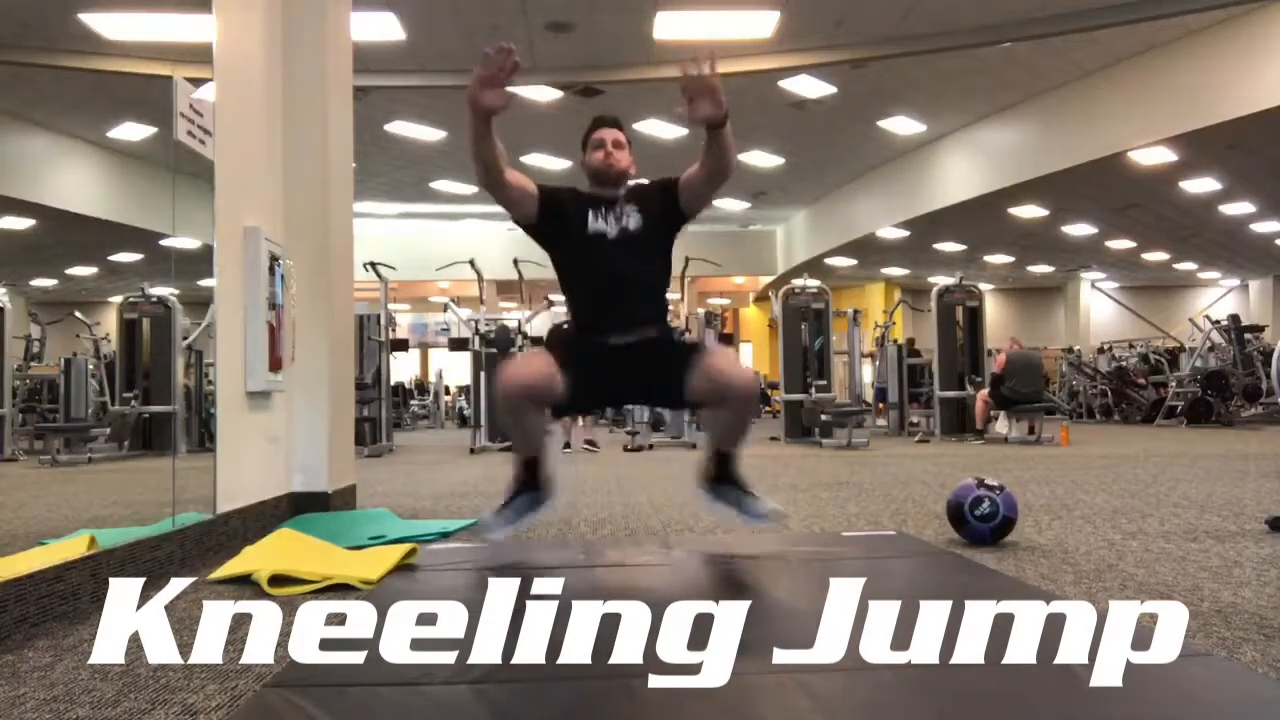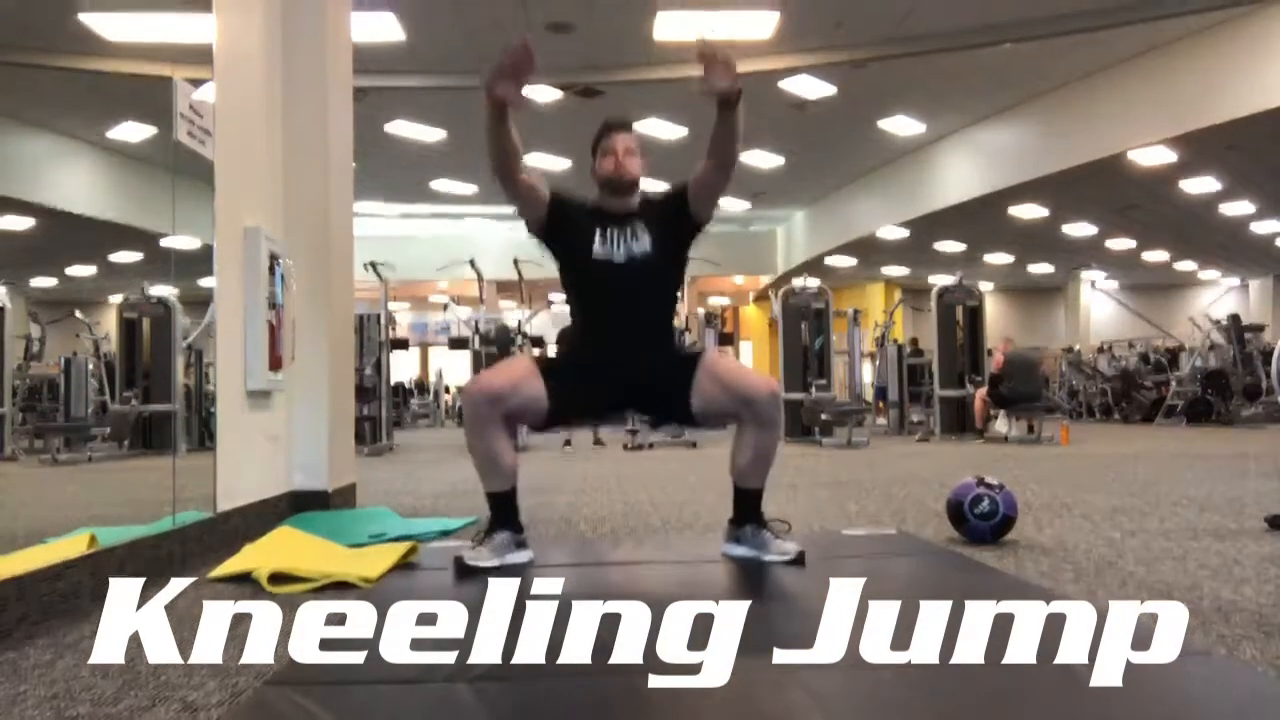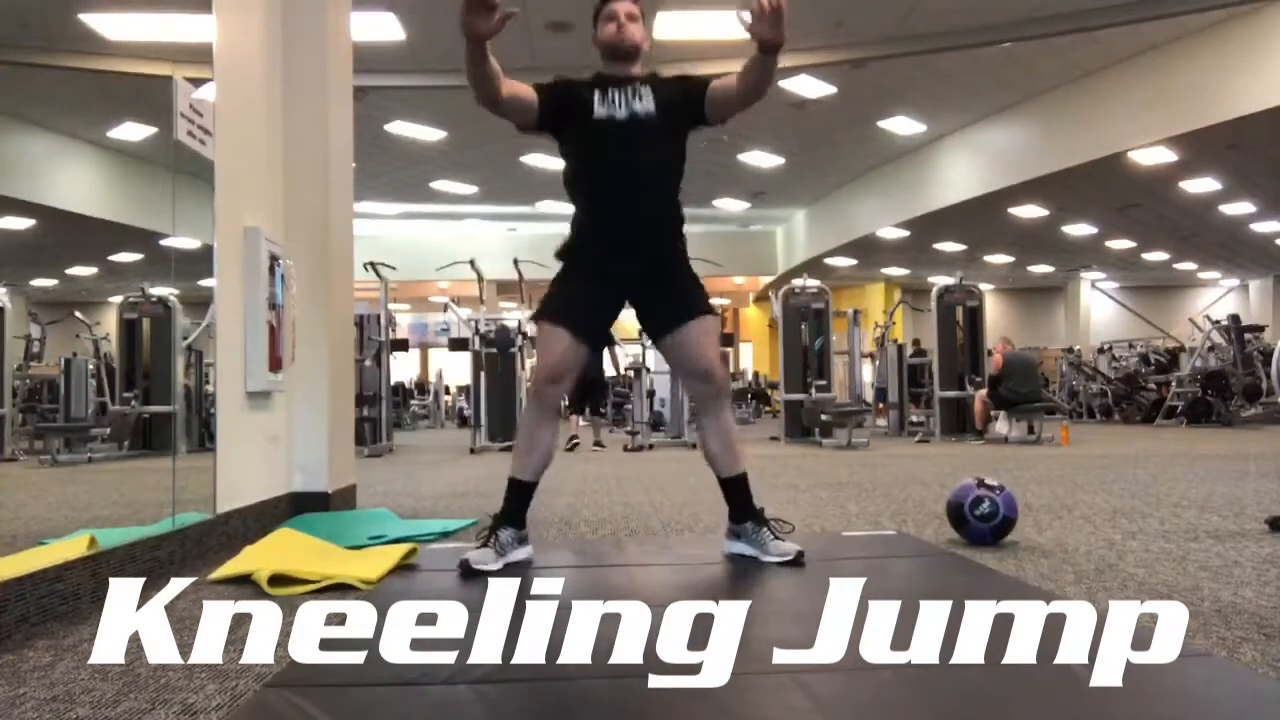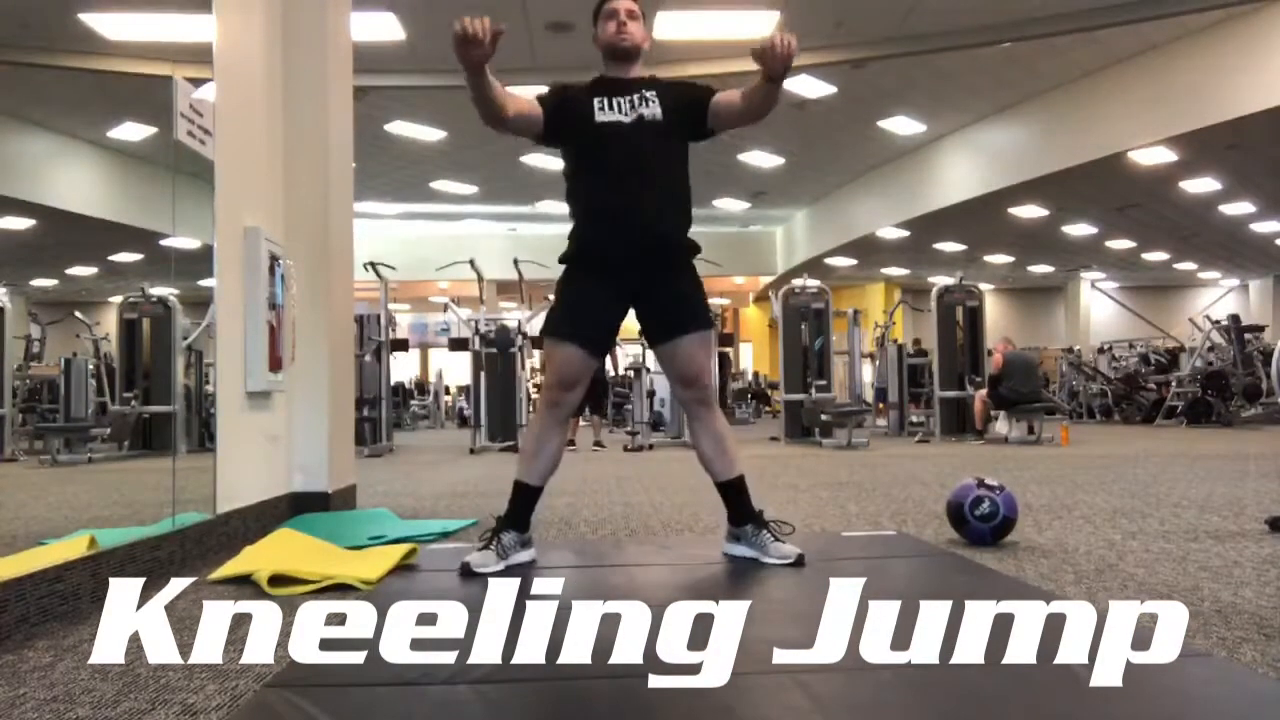
dt=0.3s
person 1, frame 1
left shoulder: (658, 201)
right shoulder: (560, 209)
left elbow: (716, 173)
right elbow: (494, 179)
left wrist: (715, 123)
right wrist: (481, 116)
left hip: (655, 351)
right hip: (588, 355)
left knee: (740, 384)
right knee: (515, 382)
left ankle: (721, 475)
right ankle: (530, 484)
person 1, frame 2
left shoulder: (670, 215)
right shoulder: (568, 218)
left elbow: (720, 168)
right elbow: (510, 177)
left wrist: (727, 104)
right wrist: (499, 110)
left hip: (662, 370)
right hip: (586, 371)
left knee: (763, 398)
right knee: (484, 395)
left ankle: (746, 525)
right ankle: (506, 530)
person 1, frame 3
left shoulder: (674, 93)
right shoulder: (571, 97)
left elbow: (744, 91)
right elbow: (496, 97)
left wrist: (767, 49)
left hip: (663, 260)
right hip: (590, 262)
left knee: (710, 386)
right knee: (548, 387)
left ankle: (746, 523)
right ankle: (510, 528)
person 1, frame 4
left shoulder: (678, 97)
right shoulder: (572, 101)
left elbow: (745, 108)
right elbow: (504, 114)
left wrist: (772, 76)
right wrist: (476, 68)
left hip: (668, 262)
right hip: (594, 264)
left knee: (699, 394)
right knee: (558, 396)
left ankle: (745, 525)
right ankle: (513, 530)
